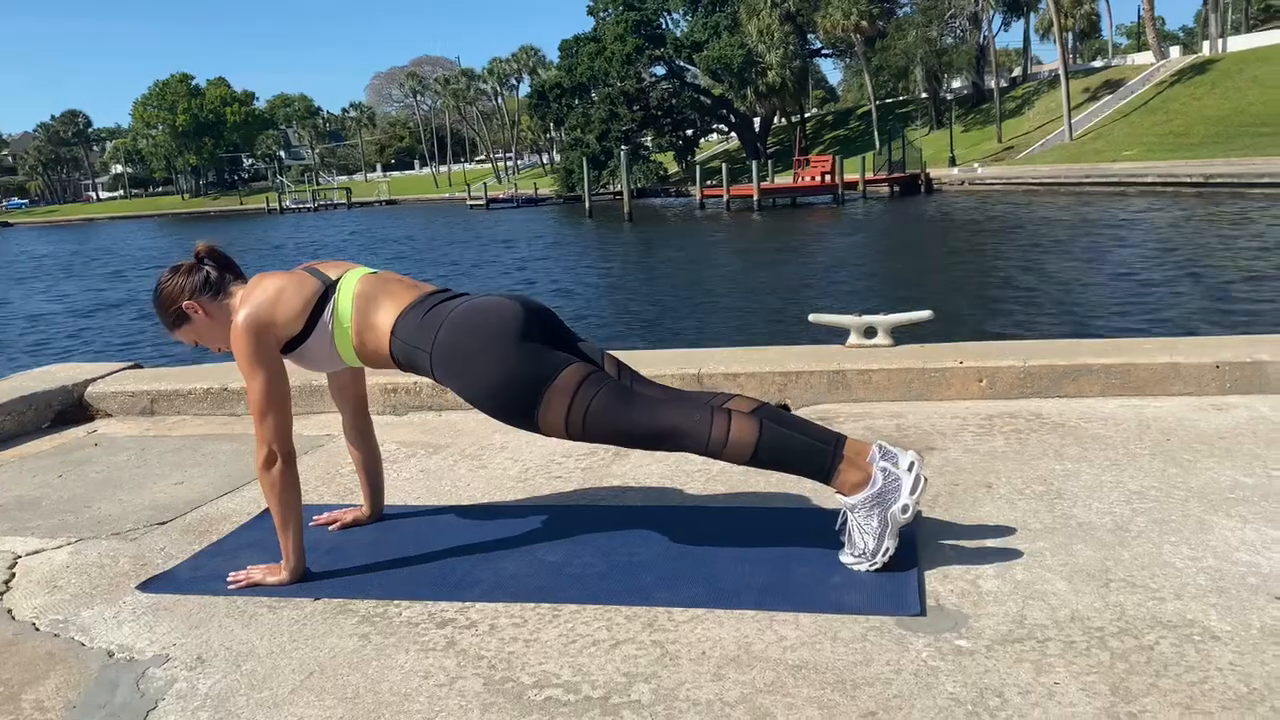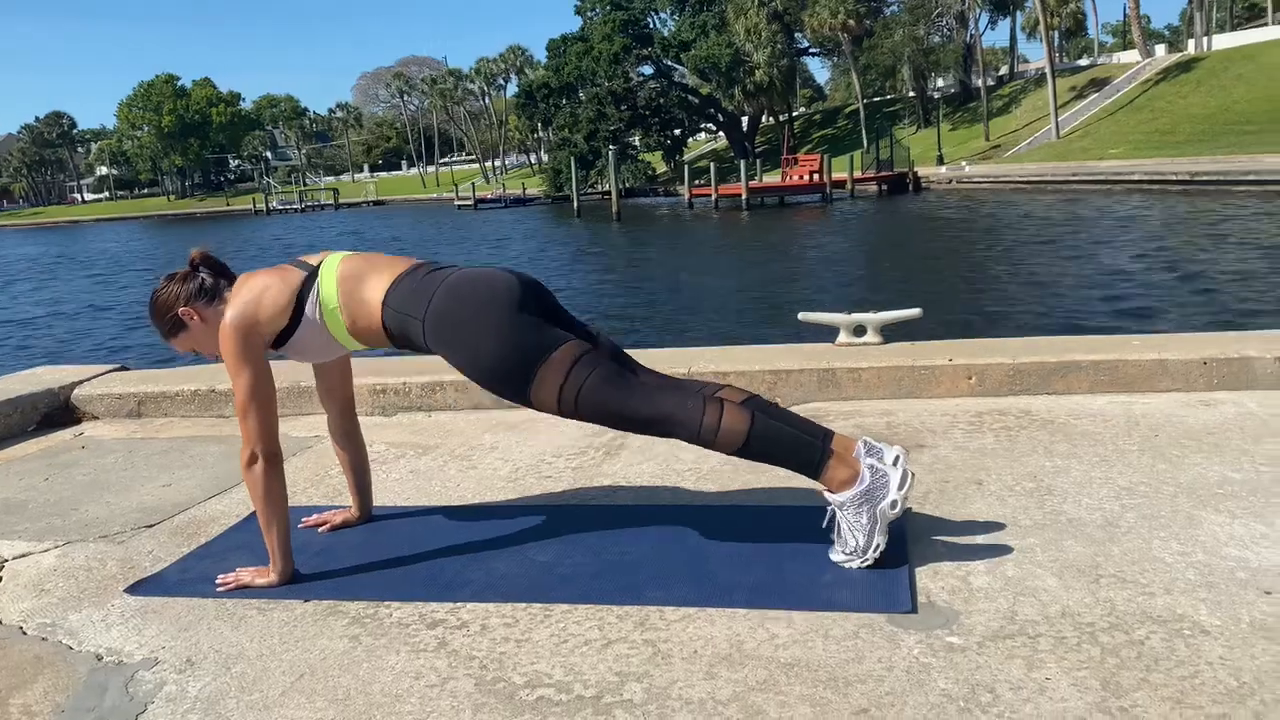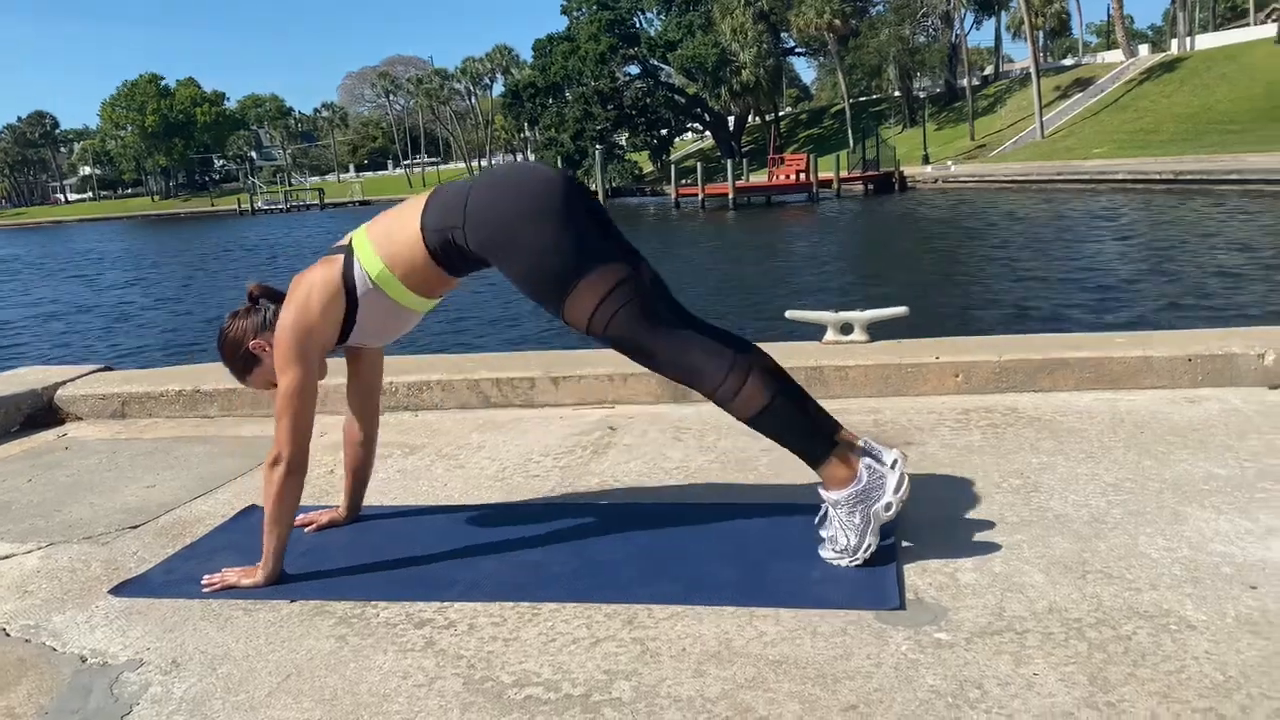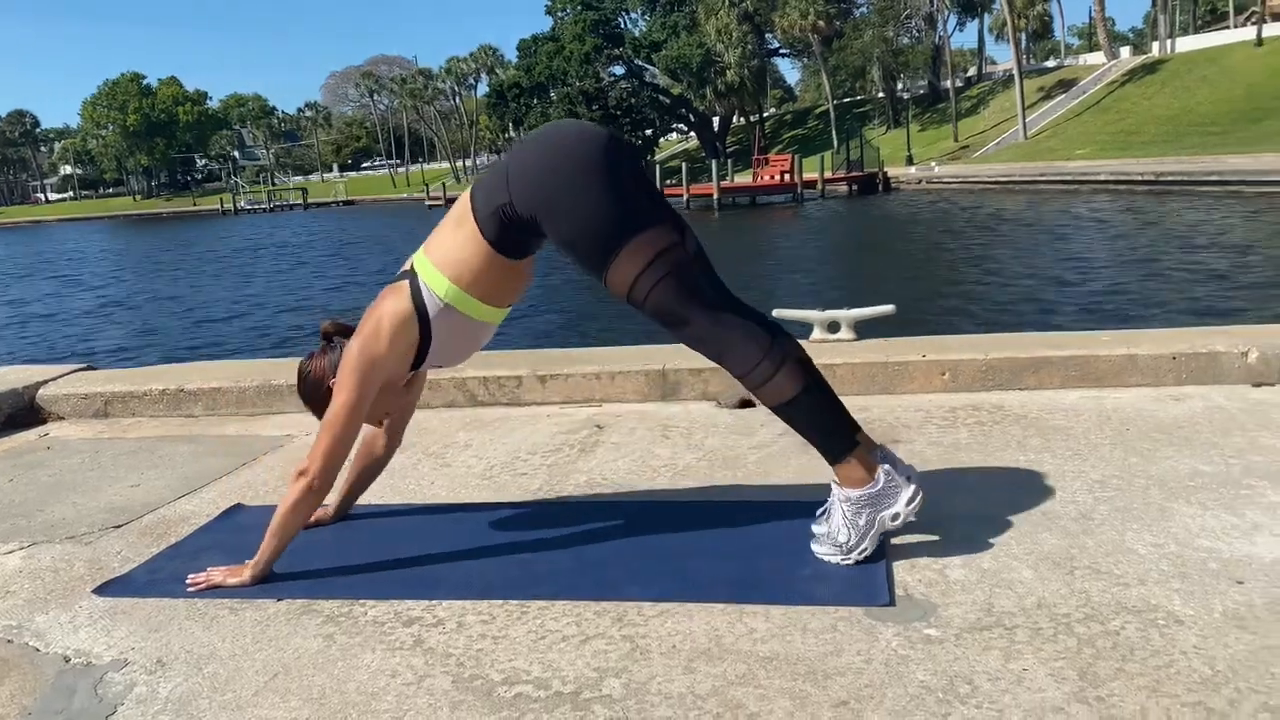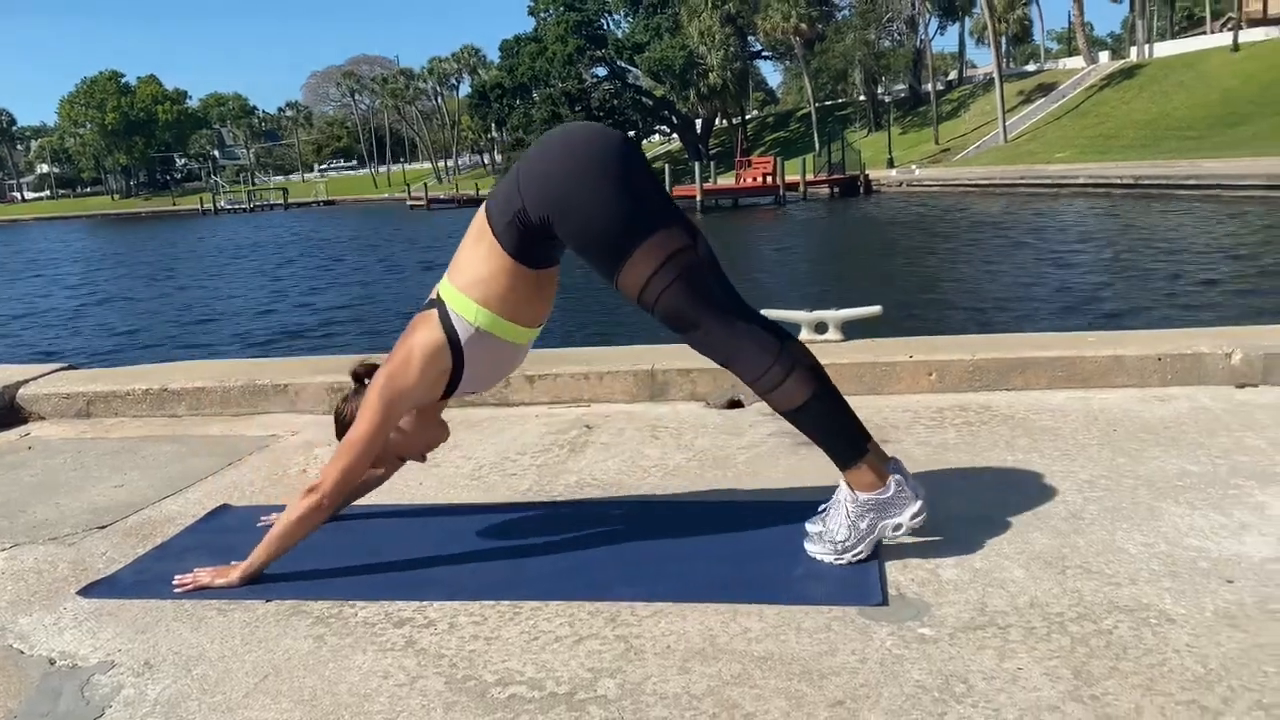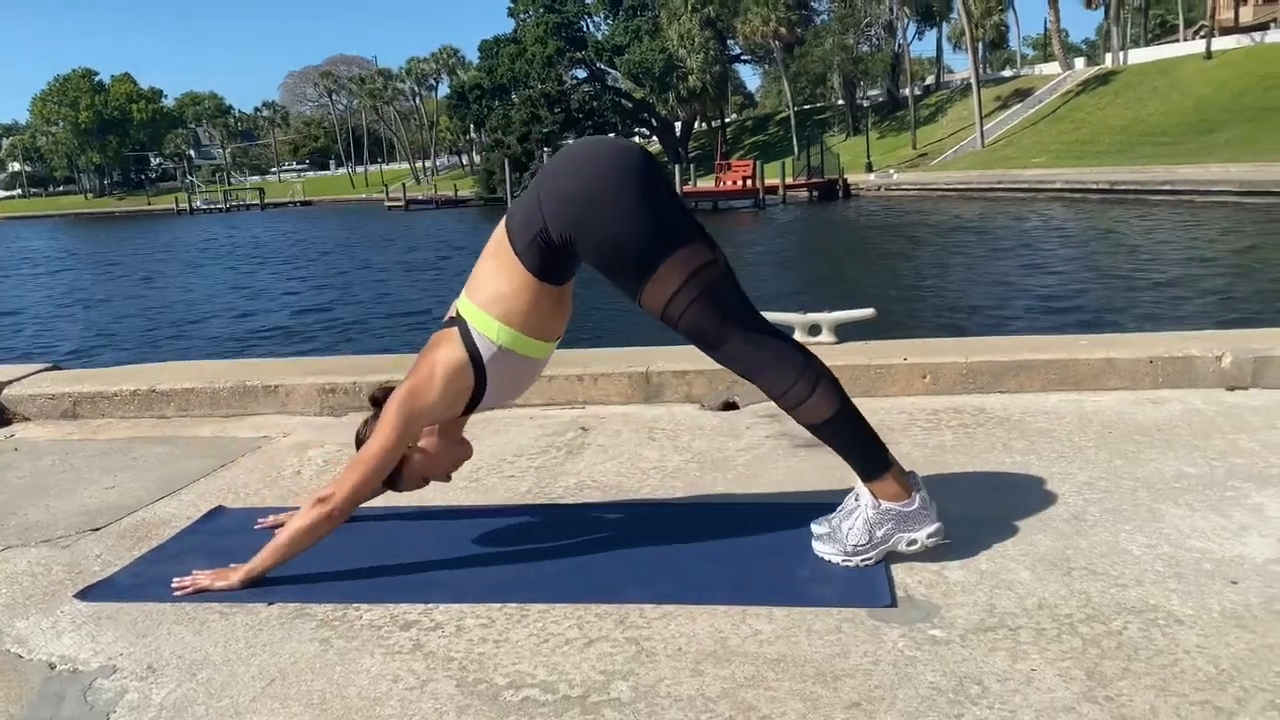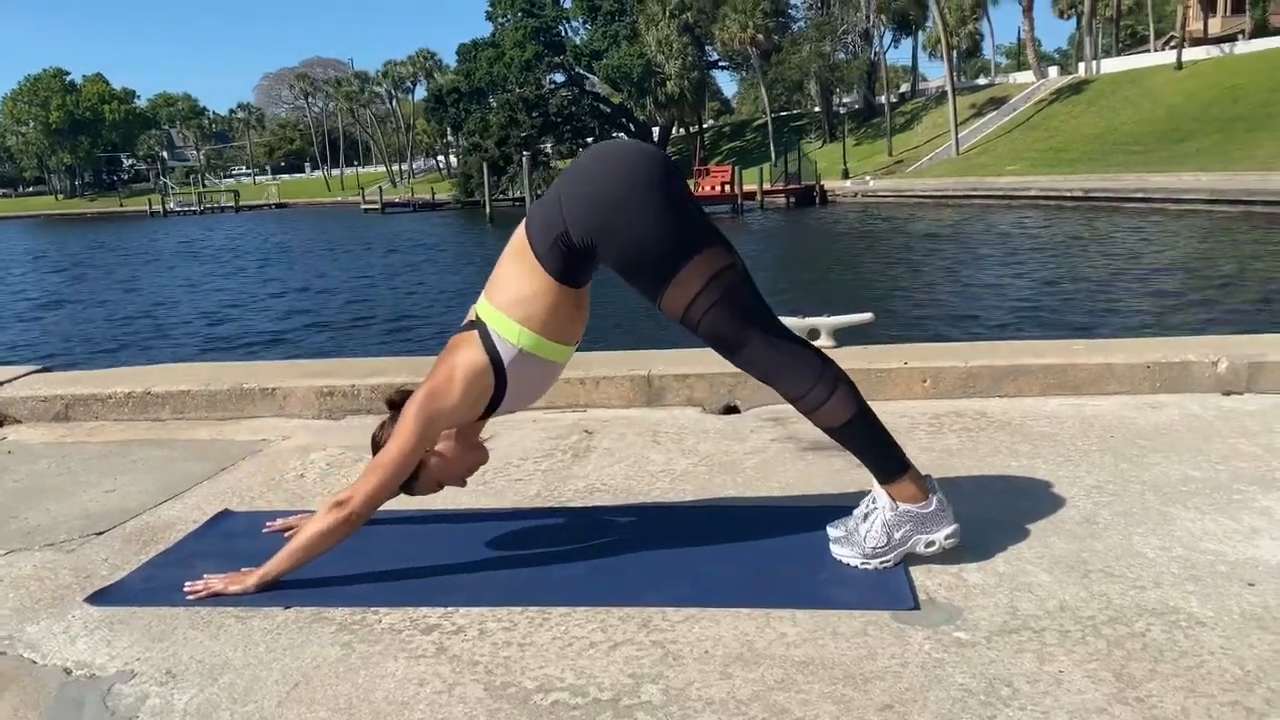
dt=0.3s
person 1, frame 1
left shoulder: (250, 317)
right shoulder: (302, 287)
left elbow: (274, 452)
right elbow: (354, 406)
left wrist: (291, 562)
right wrist: (372, 504)
left hip: (476, 352)
right hip: (500, 319)
left knee: (652, 418)
right knee: (658, 401)
left ankle: (861, 470)
right ankle: (861, 462)
person 1, frame 2
left shoulder: (239, 316)
right shoulder: (288, 294)
left elbow: (259, 454)
right elbow: (341, 412)
left wrist: (277, 564)
right wrist: (359, 506)
left hip: (467, 317)
right hip: (485, 296)
left knee: (640, 404)
right knee: (646, 386)
left ankle: (849, 466)
right ankle: (848, 458)
person 1, frame 3
left shoulder: (304, 318)
right shoulder: (346, 310)
left elbow: (284, 458)
right elbow: (362, 418)
left wrist: (267, 566)
right wrist: (349, 506)
left hip: (509, 213)
right hip: (525, 198)
left knee: (663, 342)
right knee: (675, 332)
left ankle: (847, 474)
right ankle: (849, 454)
person 1, frame 4
left shoulder: (373, 350)
right shoulder: (398, 341)
left elbow: (313, 470)
right elbow: (387, 437)
left wrist: (255, 567)
right wrist: (339, 510)
left hip: (559, 173)
right hip: (567, 163)
left knee: (703, 318)
right knee: (711, 310)
left ankle: (863, 476)
right ankle: (860, 460)
person 1, frame 5
left shoulder: (407, 381)
right shoulder: (424, 367)
left elbow: (326, 487)
right elbow: (362, 476)
left wrist: (243, 570)
right wrist: (313, 510)
left hip: (569, 177)
right hip: (579, 170)
left knee: (715, 324)
right knee: (720, 317)
left ankle: (877, 484)
right ankle: (867, 473)
person 1, frame 6
left shoulder: (426, 398)
right shoulder: (439, 385)
left elbow: (336, 498)
left wrist: (245, 572)
right wrist: (312, 513)
left hip: (589, 194)
right hip: (595, 184)
left knee: (734, 337)
right knee: (737, 334)
left ankle: (895, 498)
right ankle: (880, 484)
person 1, frame 7
left shoulder: (445, 400)
right shoulder: (459, 385)
left elbow: (356, 503)
left wrist: (258, 576)
right wrist: (327, 517)
left hip: (609, 200)
right hip: (613, 190)
left knee: (754, 341)
right knee: (752, 340)
left ankle: (913, 501)
right ankle: (896, 490)
